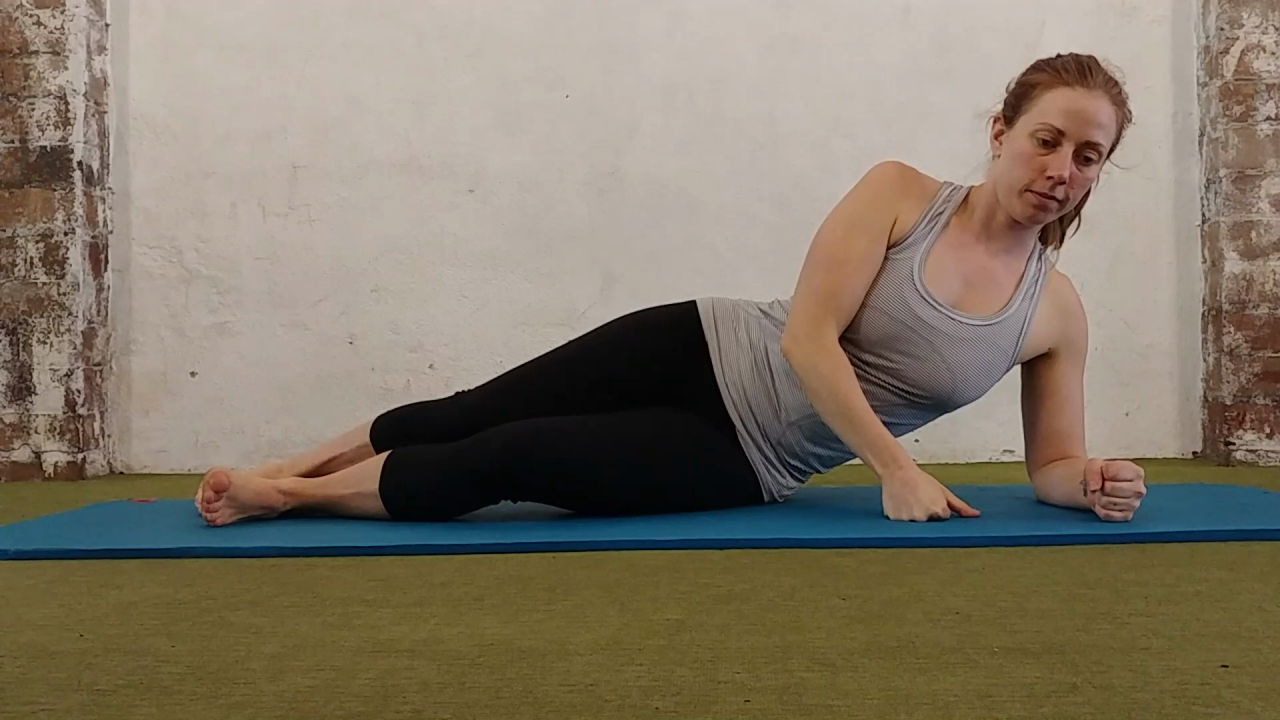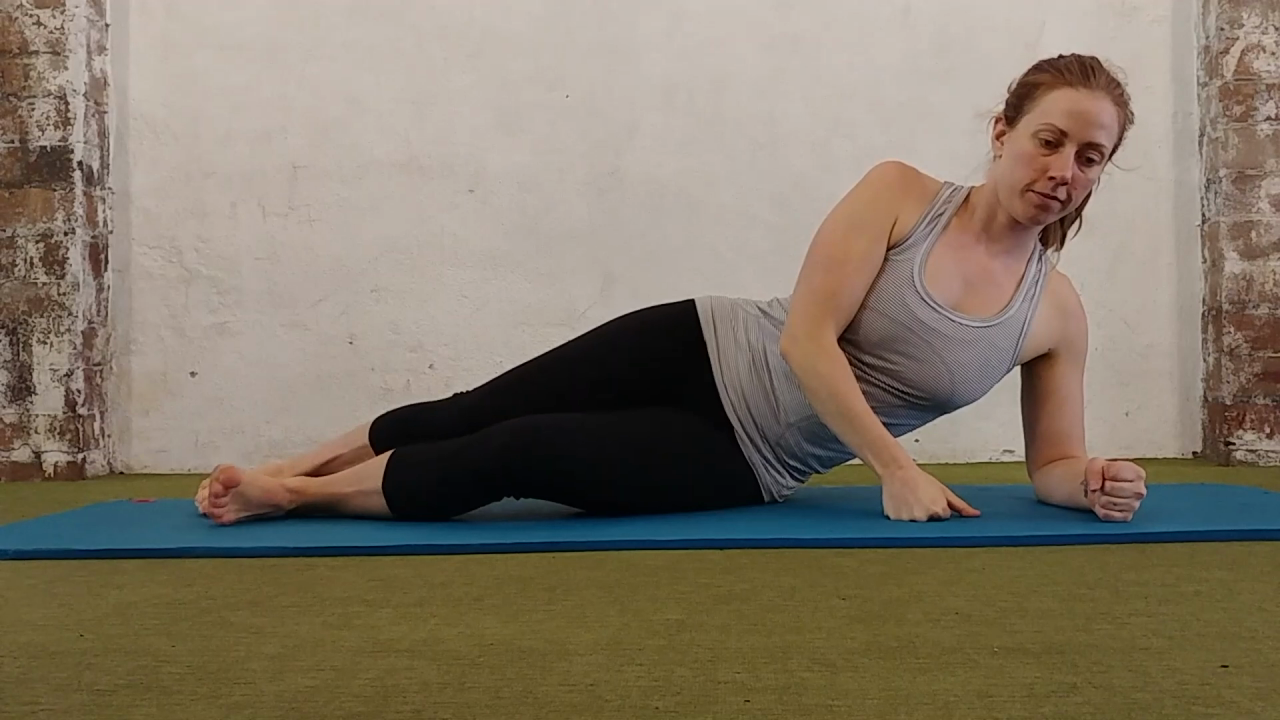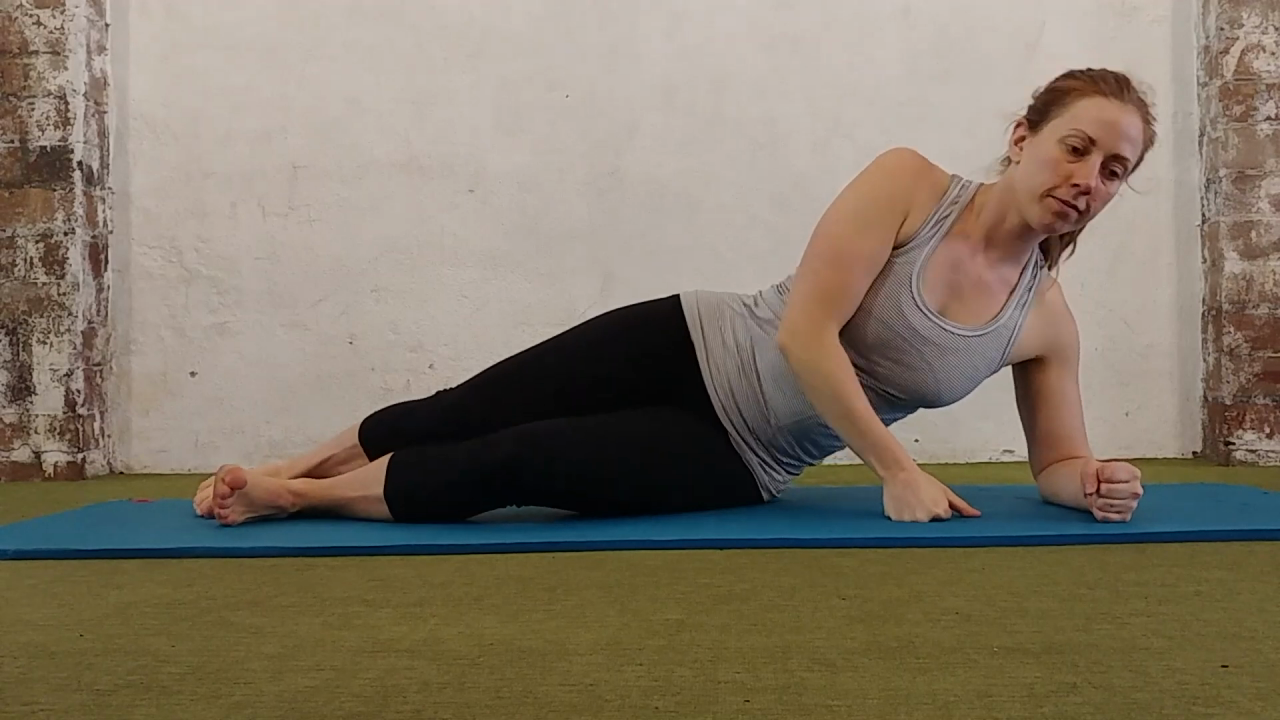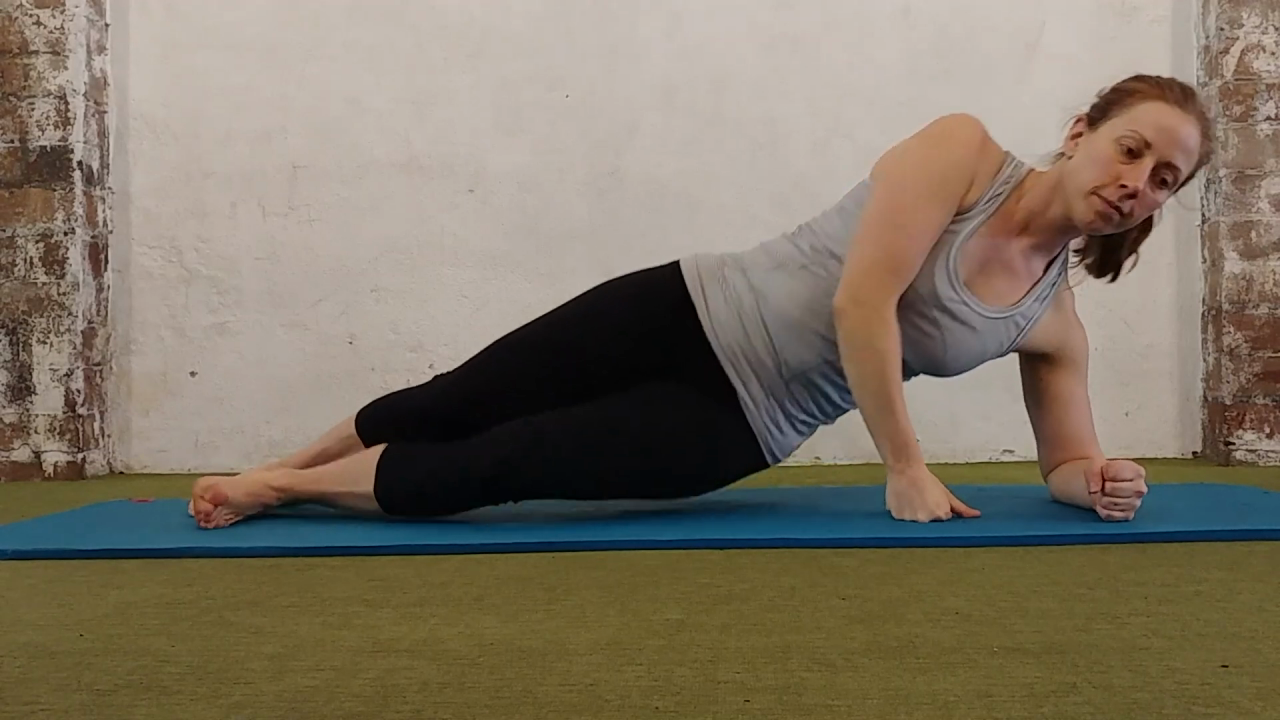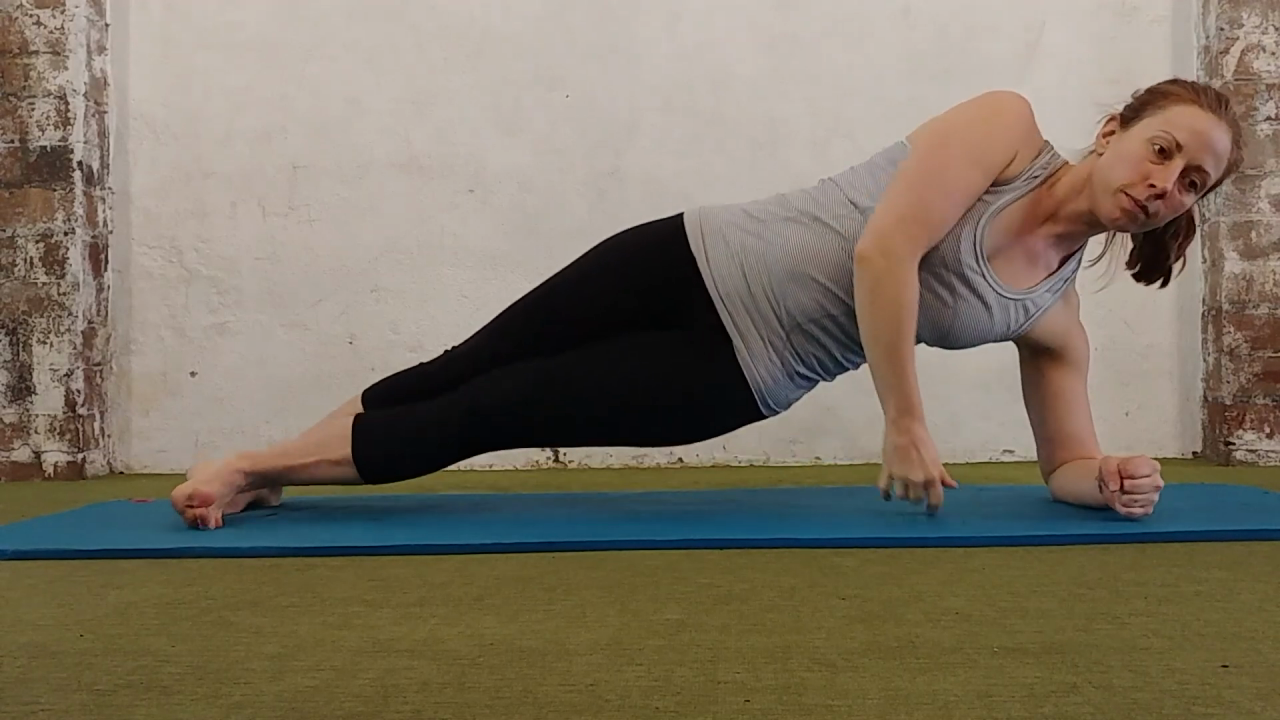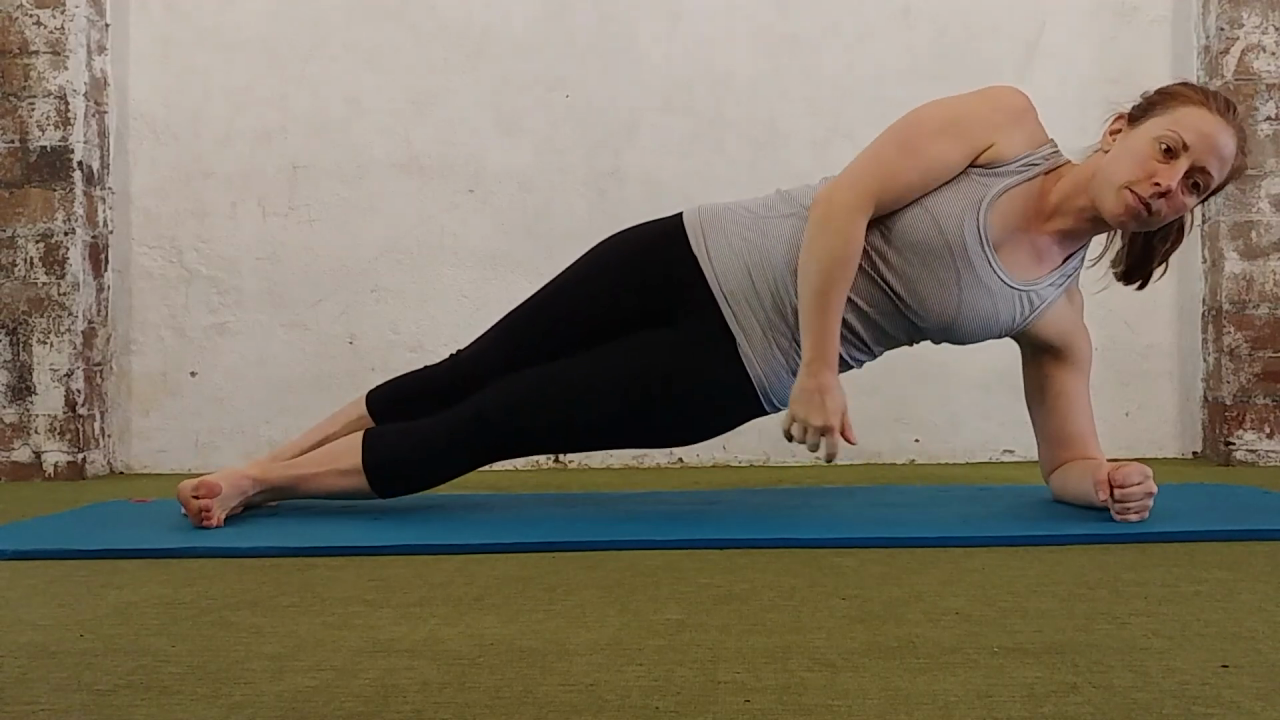
dt=0.3s
person 1, frame 1
left shoulder: (1058, 314)
right shoulder: (900, 191)
left elbow: (1051, 464)
right elbow: (808, 337)
left wrist: (1095, 480)
right wrist: (897, 470)
left hip: (743, 466)
right hip: (702, 350)
left knee: (508, 462)
right knee: (462, 417)
left ankle: (284, 496)
right ankle: (273, 479)
person 1, frame 2
left shoulder: (1057, 315)
right shoulder: (900, 193)
left elbow: (1053, 465)
right elbow: (807, 339)
left wrist: (1095, 481)
right wrist: (898, 471)
left hip: (742, 466)
right hip: (700, 352)
left knee: (508, 460)
right knee: (464, 417)
left ankle: (289, 494)
right ankle: (278, 476)
person 1, frame 3
left shoulder: (1046, 326)
right shoulder: (907, 181)
left elbow: (1056, 462)
right elbow: (804, 334)
left wrist: (1092, 482)
right wrist: (896, 473)
left hip: (737, 464)
right hip: (684, 347)
left knee: (506, 466)
right knee: (447, 418)
left ankle: (288, 495)
right ankle: (273, 481)
person 1, frame 4
left shoulder: (1055, 323)
right shoulder: (964, 150)
left elbow: (1065, 463)
right elbow: (860, 303)
left wrist: (1100, 483)
right wrist: (906, 470)
left hip: (739, 425)
right hip: (688, 310)
left knee: (494, 467)
right knee: (445, 406)
left ankle: (280, 490)
right ankle: (271, 476)
person 1, frame 5
left shoulder: (1056, 319)
right shoulder: (1010, 125)
left elbow: (1066, 463)
right elbow: (884, 246)
left wrist: (1114, 478)
right wrist: (905, 428)
left hip: (732, 373)
right hip: (692, 262)
left knee: (475, 420)
right knee: (452, 377)
left ankle: (259, 475)
right ankle: (251, 468)
person 1, frame 6
left shoulder: (1057, 317)
right shoulder: (1009, 122)
left elbow: (1067, 462)
right elbow: (838, 204)
left wrist: (1109, 482)
right wrist: (821, 365)
left hip: (731, 371)
right hip: (693, 259)
left knee: (480, 429)
right knee: (460, 380)
left ankle: (261, 485)
right ankle: (257, 471)
